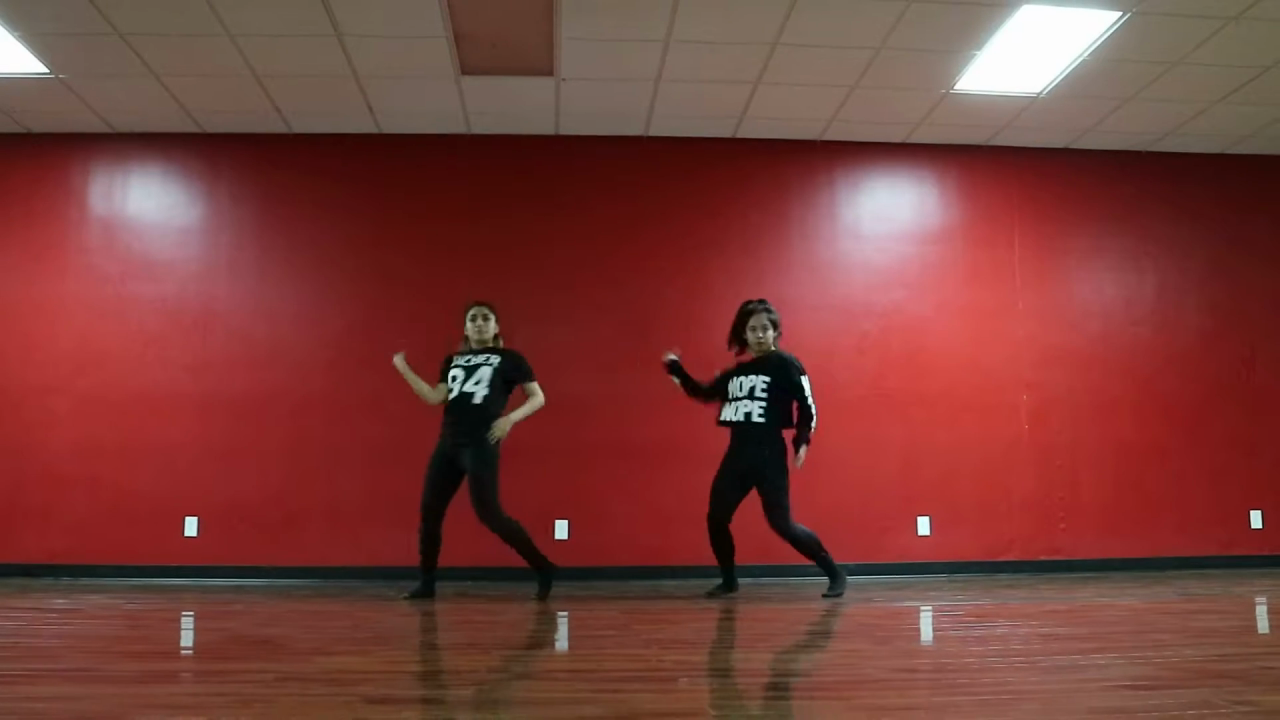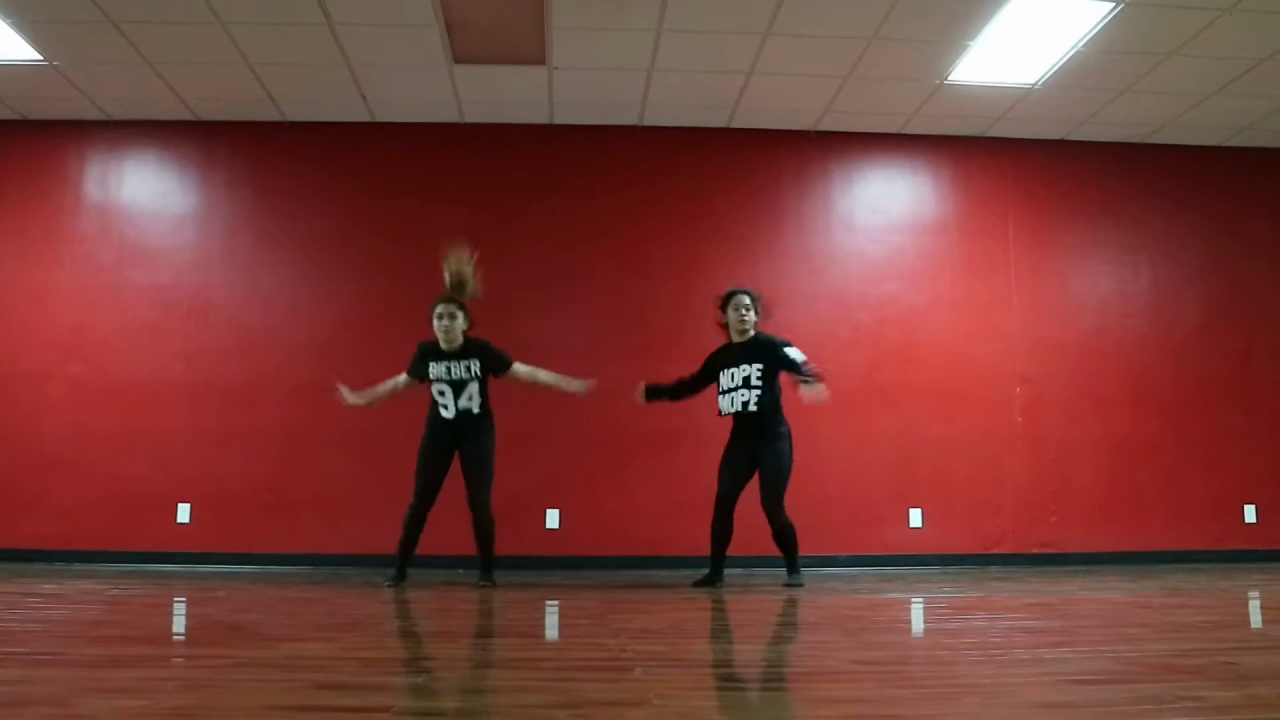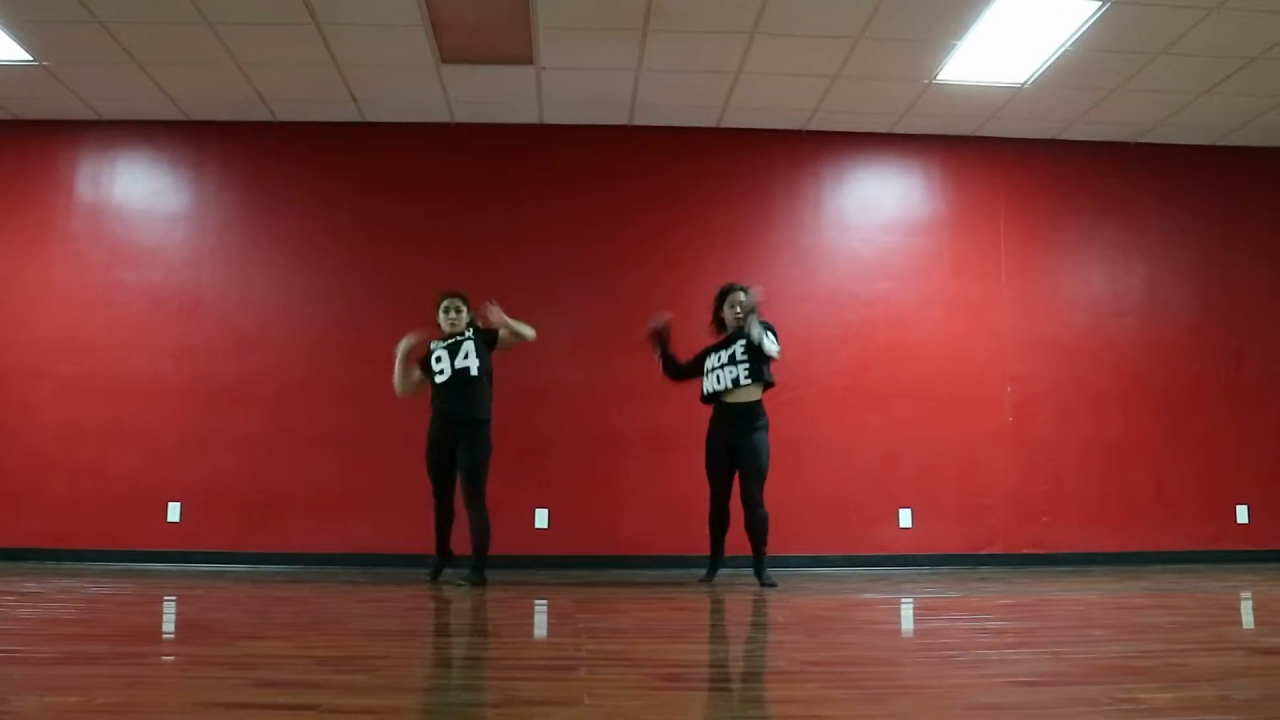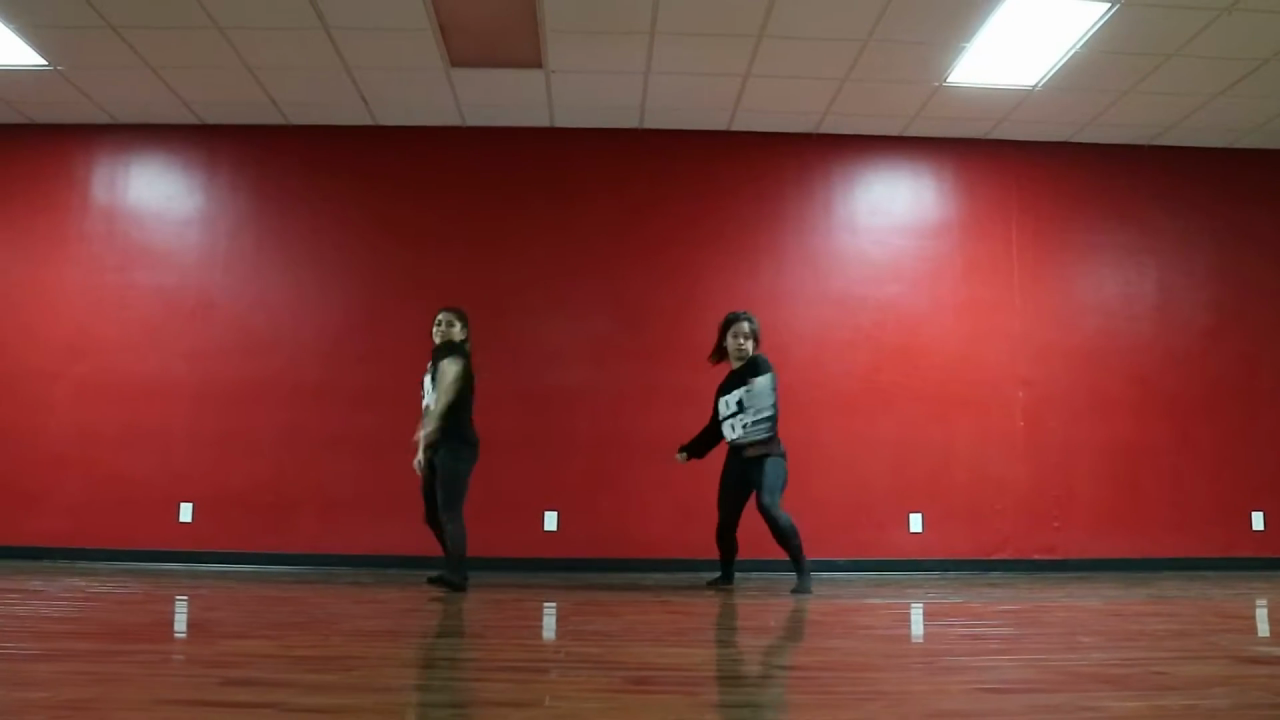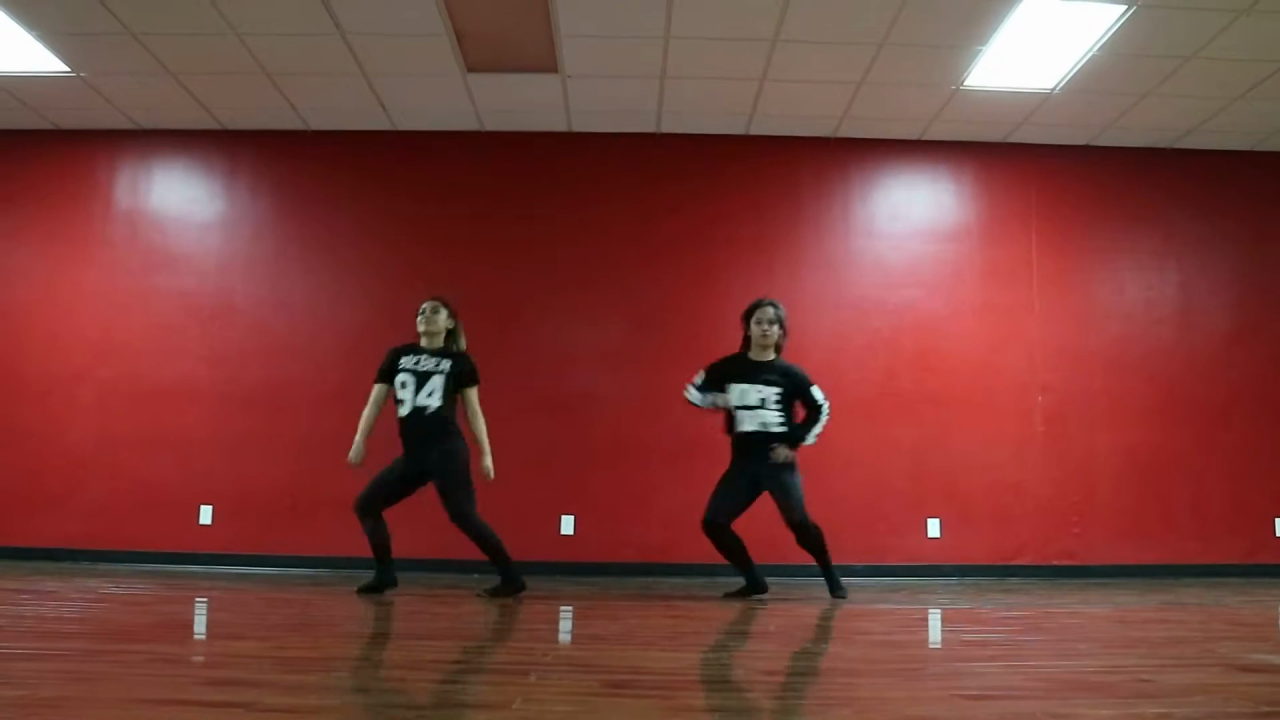
dt=1s
person 1, frame 1
left shoulder: (510, 358)
right shoulder: (455, 359)
left elbow: (538, 398)
right elbow: (434, 398)
left wrist: (510, 418)
right wrist: (403, 367)
left hip: (482, 444)
right hip: (448, 442)
left knee: (489, 514)
right knee: (429, 511)
left ankle: (545, 570)
right ankle: (427, 583)
person 1, frame 2
left shoulder: (481, 350)
right shoulder: (425, 352)
left elbow: (524, 371)
right elbow: (402, 381)
left wrist: (569, 384)
right wrist: (362, 397)
left hip: (477, 433)
right hip: (438, 434)
left knee: (479, 503)
right knee: (421, 501)
left ankle: (486, 572)
right ankle: (400, 569)
person 1, frame 3
left shoulder: (482, 336)
right shoulder: (433, 350)
left elbow: (529, 335)
right elbow: (402, 390)
left wrist: (502, 319)
right wrist: (401, 355)
left hip: (475, 426)
right hip: (440, 428)
left knee: (474, 498)
right knee: (441, 497)
left ankle: (478, 569)
right ankle: (442, 555)
person 1, frame 4
left shoulder: (452, 352)
right shoulder: (440, 359)
left elbow: (448, 382)
left wrist: (429, 424)
right wrist: (421, 451)
left hip: (457, 445)
right hip: (439, 445)
left knee: (448, 510)
right knee: (433, 514)
left ankle: (457, 574)
right ankle: (453, 570)
person 1, frame 5
left shoulder: (460, 360)
right shoulder: (398, 356)
left elbow: (473, 410)
right elbow: (375, 402)
left wrist: (486, 454)
right wrist: (359, 442)
left hip: (446, 448)
right hip: (414, 453)
left knee: (463, 515)
right knee: (366, 504)
left ankle: (511, 576)
right ankle: (385, 573)
person 2, frame 1
left shoulder: (785, 363)
right shoulder: (739, 371)
left elbow: (806, 406)
right elbow: (704, 394)
left wrist: (802, 442)
right wrist: (676, 368)
left hip: (769, 452)
right hip: (738, 452)
left knee: (781, 523)
right knee: (716, 518)
left ankle: (835, 574)
right ankle: (728, 580)
person 2, frame 2
left shoulder: (769, 345)
right shoulder: (719, 357)
left elbow: (795, 360)
right elbow: (690, 384)
left wrist: (810, 379)
right wrist: (652, 392)
left hip: (773, 437)
right hip: (740, 439)
left knee: (772, 507)
right knee: (723, 501)
left ankle: (794, 570)
right ankle: (715, 571)
person 2, frame 3
left shoulder: (758, 334)
right shoulder: (713, 350)
left elbow: (770, 350)
right elbow: (676, 373)
left wrist: (753, 326)
right wrist: (662, 344)
left hip: (752, 422)
right hip: (721, 424)
left knee: (752, 498)
right knee: (718, 498)
left ankle: (761, 567)
right ankle: (714, 563)
person 2, frame 4
left shoulder: (759, 367)
right shoulder: (726, 385)
left elbow: (762, 400)
right elbow: (715, 428)
left wrist: (761, 439)
right wrist: (689, 451)
left hip: (768, 454)
right hip: (737, 459)
left knee: (768, 507)
right knee: (725, 522)
left ankle: (803, 571)
right ankle: (726, 574)
person 2, frame 5
left shoulder: (788, 373)
right shoulder: (728, 366)
left elbow: (820, 409)
right elbow: (693, 391)
left wrist: (796, 443)
right wrist: (716, 399)
left hip: (777, 459)
right hip: (742, 461)
left knee: (798, 520)
right knee: (712, 522)
left ankle: (832, 579)
right ankle: (754, 580)
